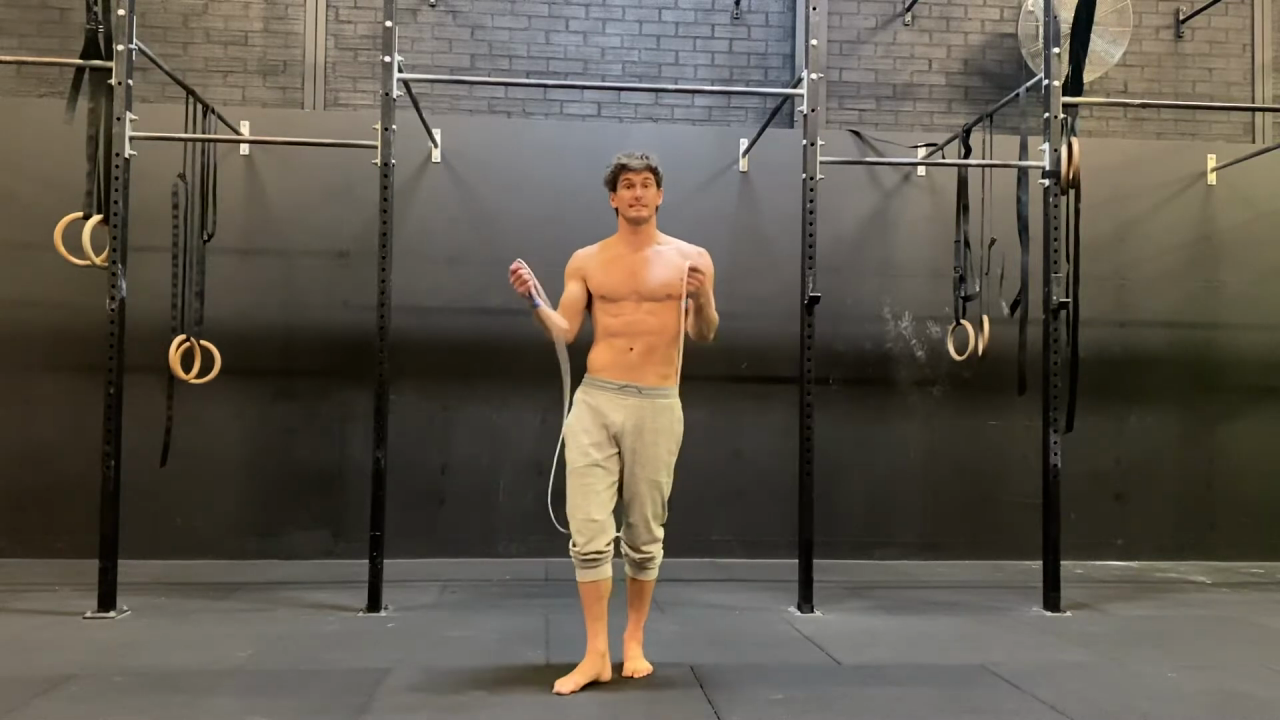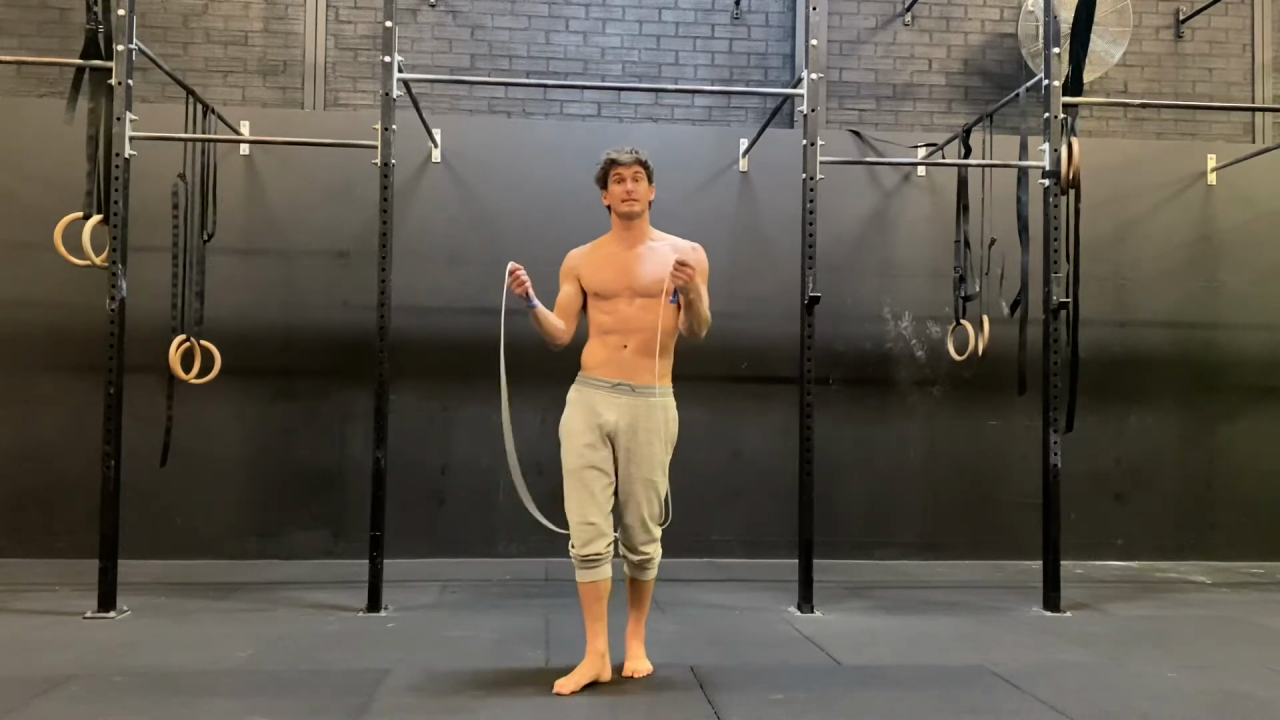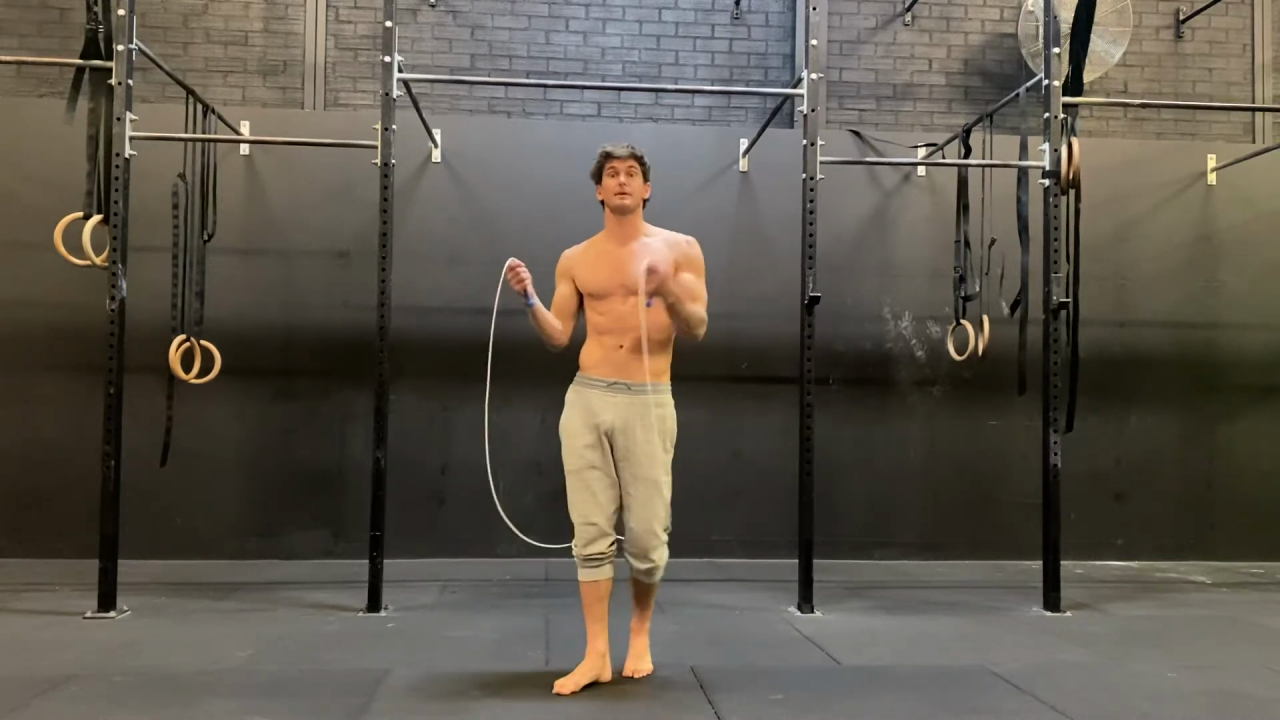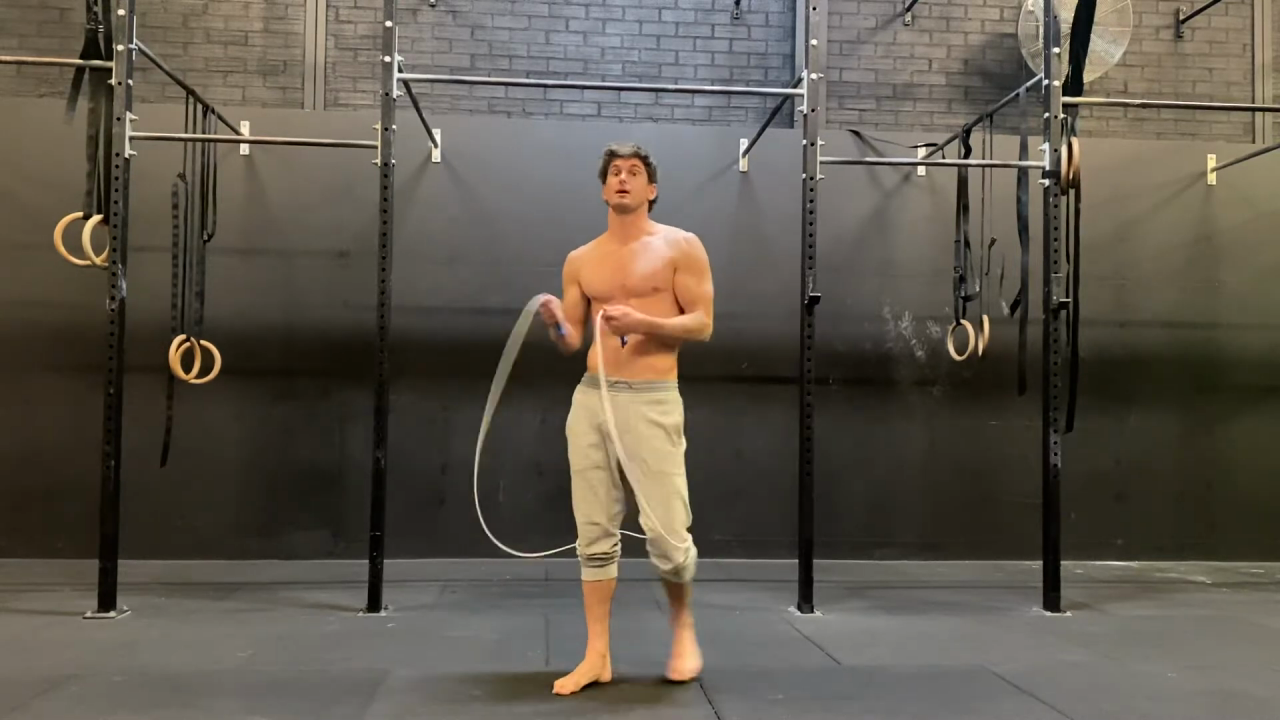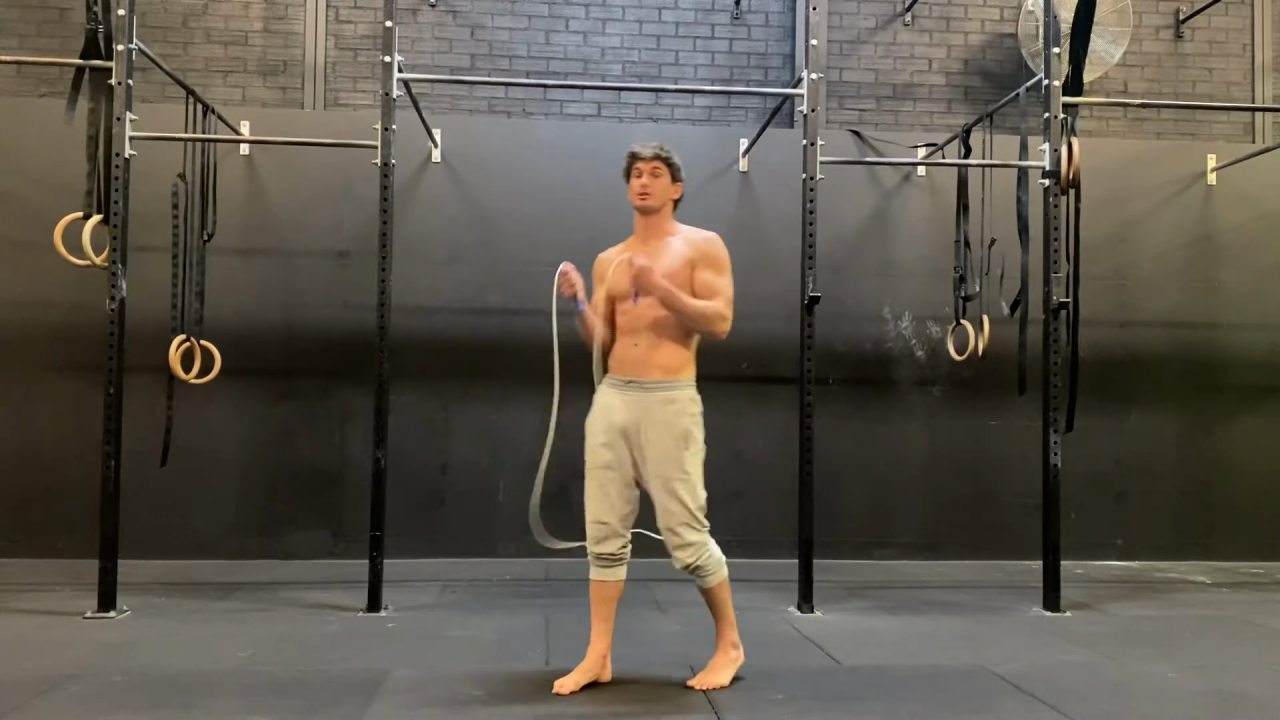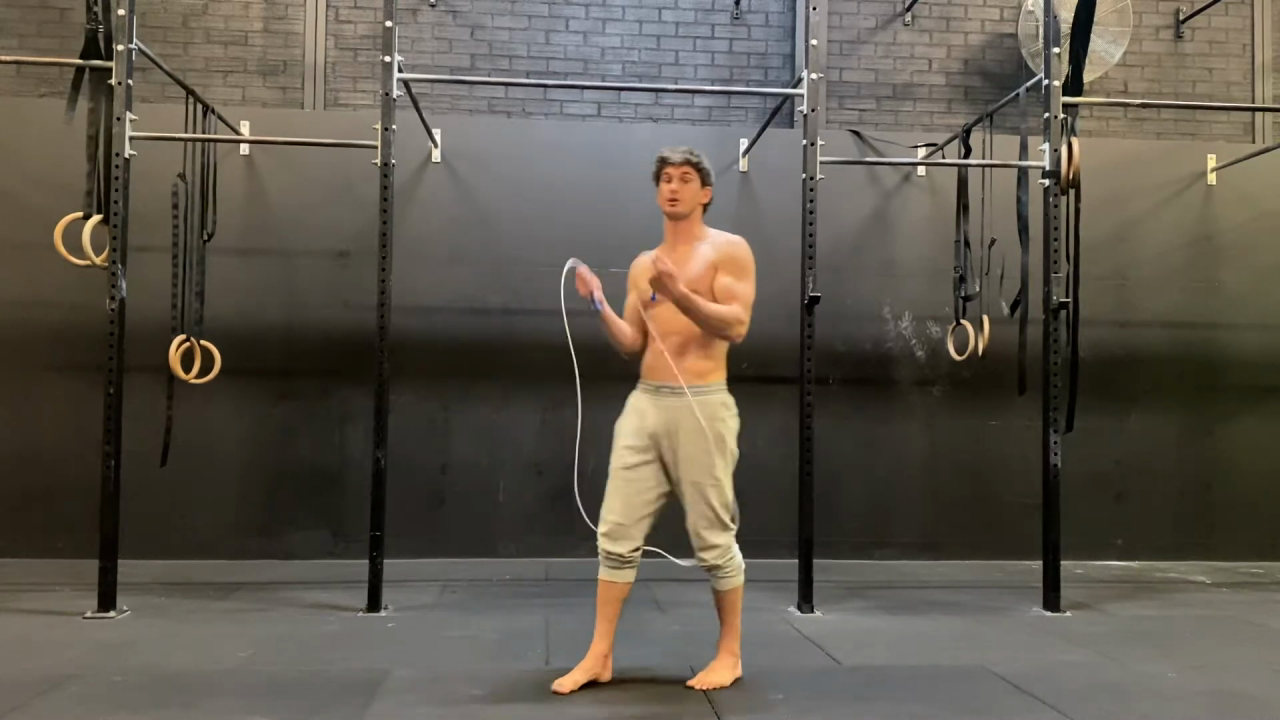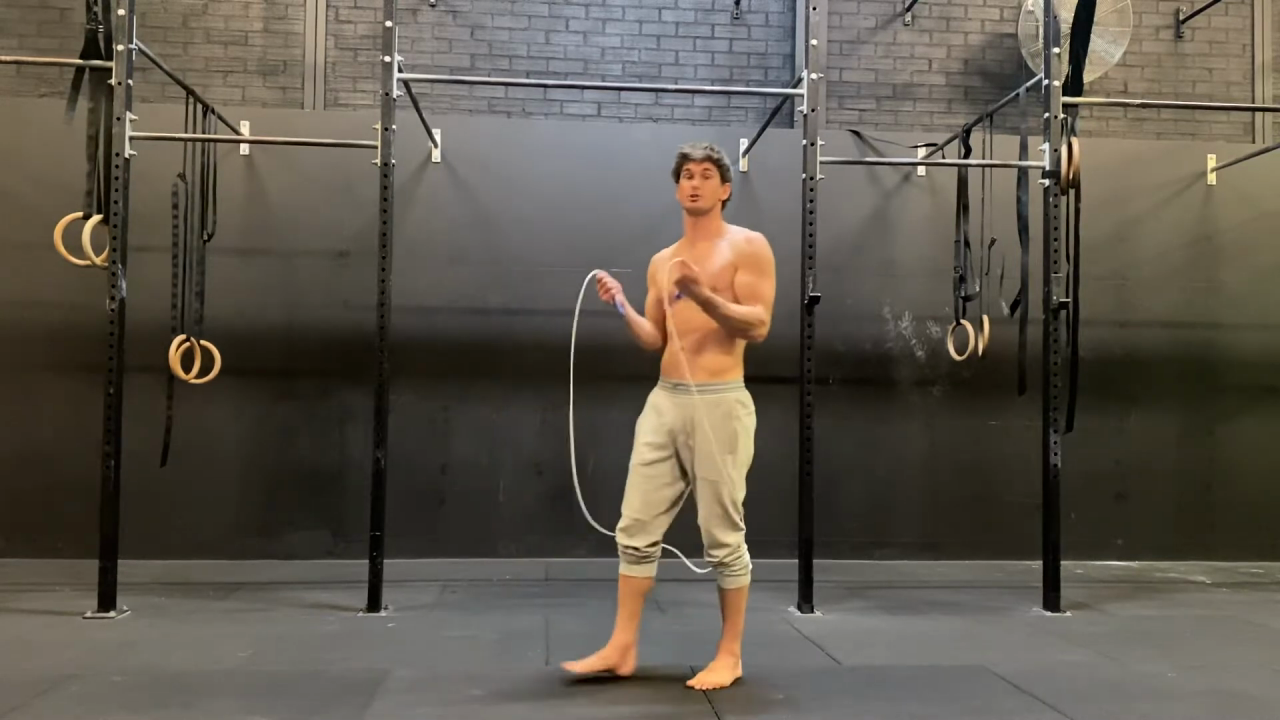
dt=0.2s
person 1, frame 1
left shoulder: (691, 257)
right shoulder: (586, 259)
left elbow: (704, 334)
right elbow: (564, 332)
left wrist: (703, 299)
right wrist: (533, 299)
left hip: (656, 406)
right hip: (595, 401)
left knee: (644, 533)
right knee: (589, 530)
left ankle: (634, 640)
right ankle: (596, 653)
person 1, frame 2
left shoulder: (684, 253)
right shoulder: (580, 260)
left elbow: (698, 331)
right elbow: (560, 334)
left wrist: (690, 294)
right wrist: (531, 301)
left hip: (649, 404)
right hip: (588, 400)
left knee: (642, 533)
right knee: (589, 533)
left ankle: (636, 638)
right ankle: (596, 654)
person 1, frame 3
left shoulder: (679, 248)
right shoulder: (574, 259)
left elbow: (698, 325)
right elbow: (557, 337)
left wrist: (668, 294)
right wrist: (531, 300)
left hip: (647, 403)
right hip: (584, 400)
left knee: (647, 534)
right knee: (590, 533)
left ankle: (641, 629)
right ankle: (596, 654)
person 1, frame 4
left shoulder: (681, 247)
right shoulder: (580, 260)
left elbow: (702, 326)
right elbow: (572, 344)
left wrist: (641, 320)
right wrist: (556, 322)
left hip: (652, 403)
right hip: (590, 400)
left knee: (668, 533)
right knee: (595, 534)
left ankle: (683, 624)
right ankle: (596, 655)
person 1, frame 5
left shoulder: (702, 245)
right shoulder: (609, 260)
left elbow: (720, 322)
right elbow: (600, 341)
left wrist: (660, 288)
right wrist: (581, 302)
left hip: (669, 402)
right hip: (611, 399)
left knee: (687, 536)
right knee: (604, 532)
left ankle: (729, 644)
right ankle: (597, 656)
person 1, frame 6
left shoulder: (729, 249)
right shoulder: (643, 265)
left elbow: (736, 325)
right elbow: (632, 344)
left wrist: (678, 293)
right wrist: (600, 305)
left hip: (702, 406)
right hip: (644, 405)
left knee: (713, 539)
right knee: (616, 533)
left ankle: (730, 653)
right ankle: (598, 656)
person 1, frame 7
left shoulder: (749, 247)
right shoulder: (661, 261)
left elbow: (757, 325)
right elbow: (653, 339)
left wrist: (702, 295)
right wrist: (620, 305)
left hip: (720, 403)
right hip: (663, 401)
left knee: (723, 536)
right knee: (636, 527)
left ankle: (729, 655)
right ankle: (621, 648)
